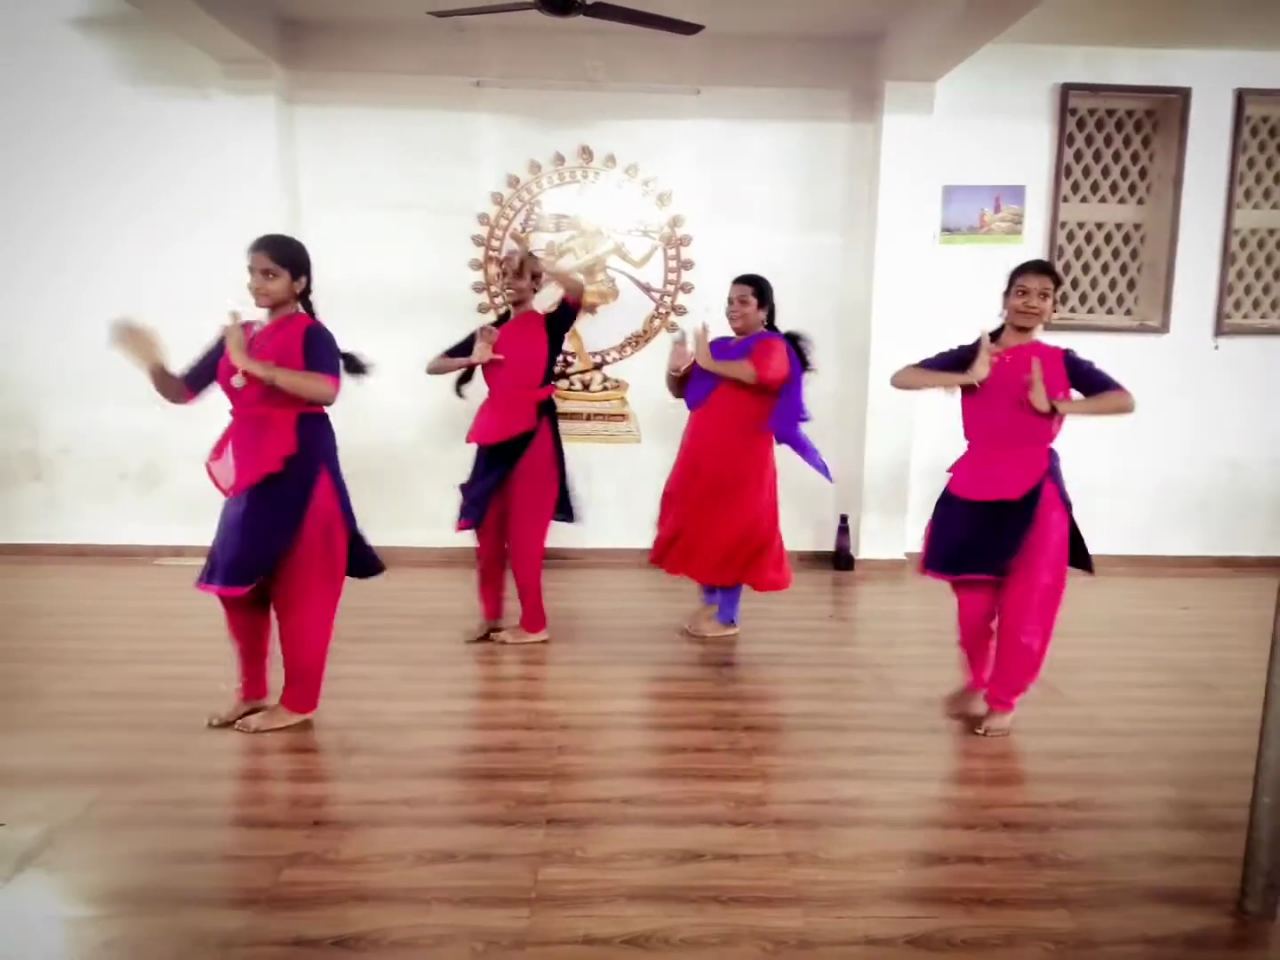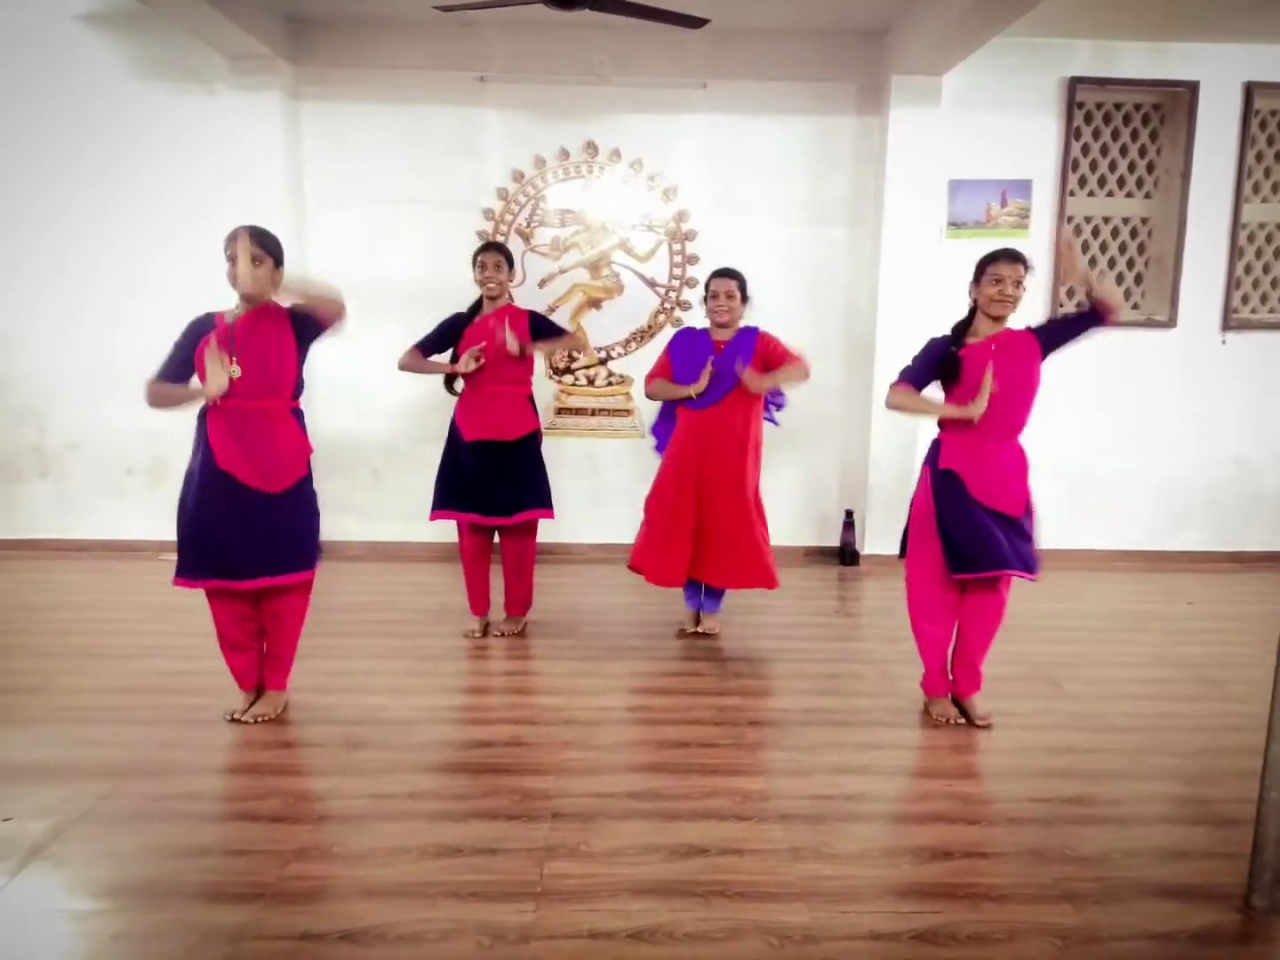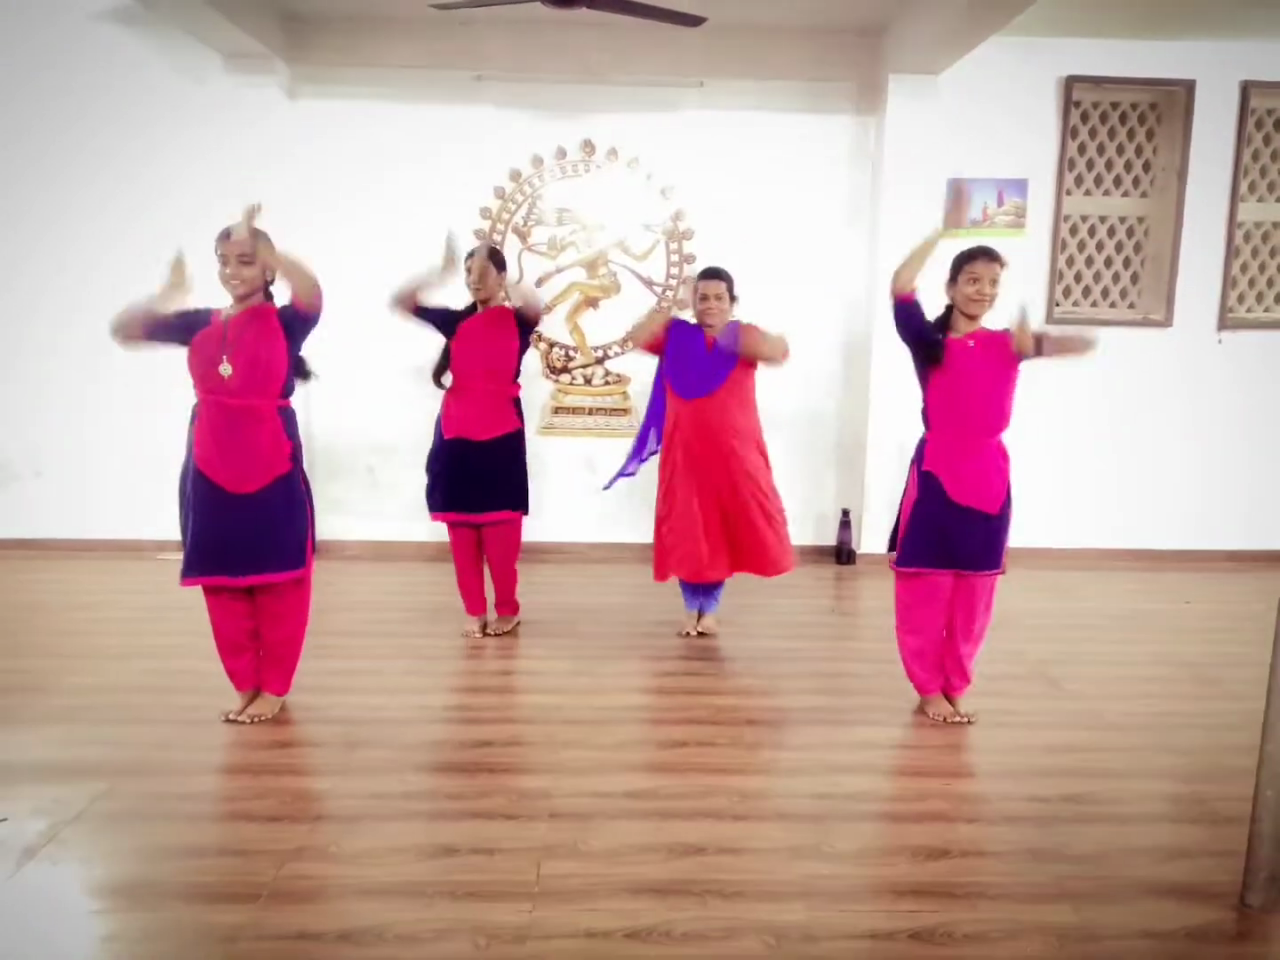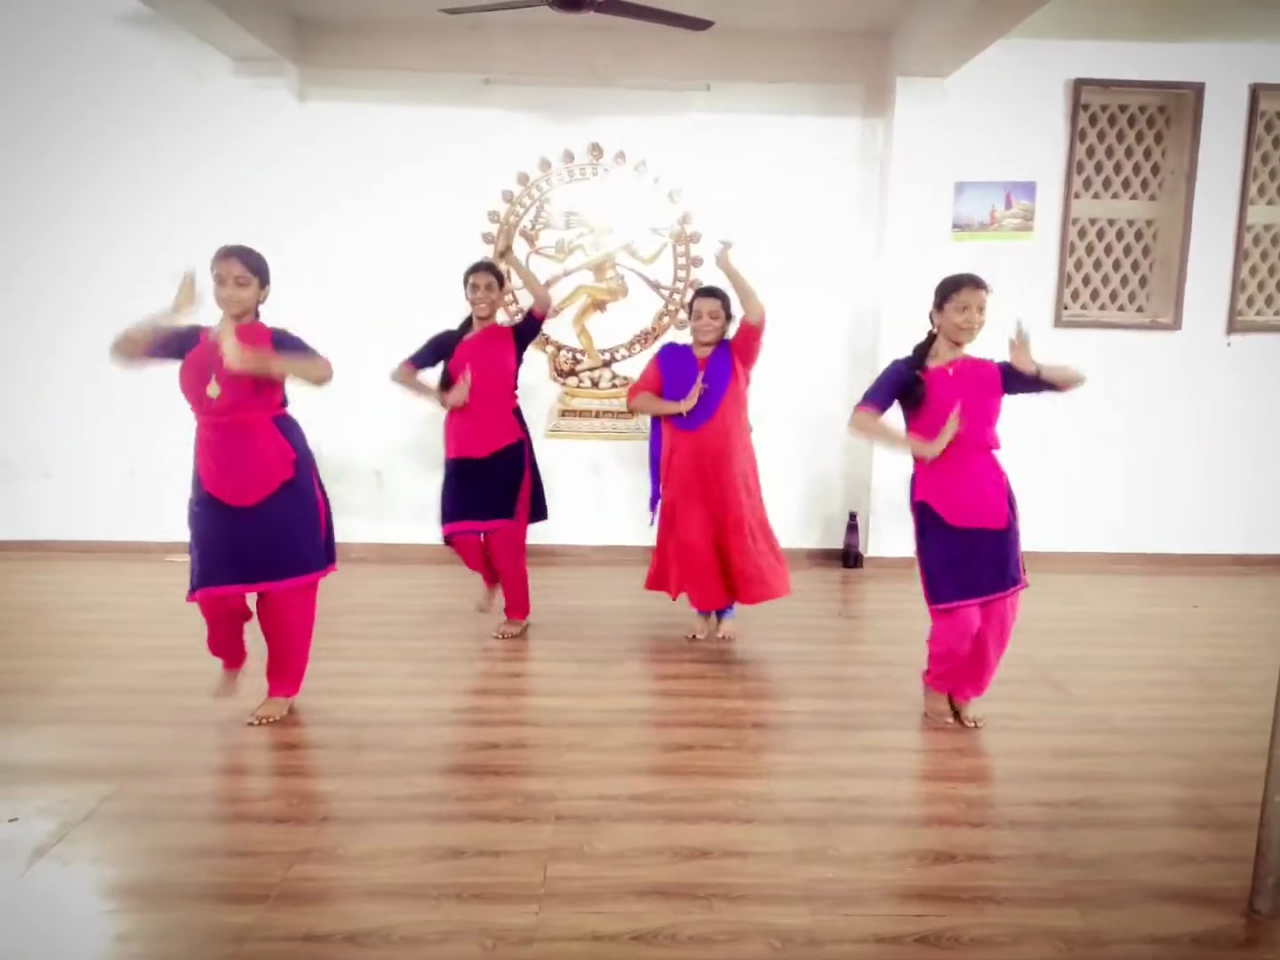
dt=0.4s
person 1, frame 1
left shoulder: (311, 334)
right shoulder: (236, 337)
left elbow: (326, 389)
right elbow: (181, 392)
left wrist: (252, 365)
right wrist: (151, 361)
left hip: (302, 474)
right hip: (251, 477)
left knee: (302, 590)
right knee: (239, 588)
left ankle: (296, 702)
right ankle: (252, 691)
person 1, frame 2
left shoulder: (293, 323)
right shoulder: (204, 329)
left elbow: (334, 309)
right elbow: (155, 393)
left wrist: (263, 265)
right wrist: (202, 388)
left hip: (280, 469)
right hip: (218, 470)
left knee: (281, 580)
right knee: (227, 583)
left ankle: (274, 686)
right ankle: (248, 686)
person 1, frame 3
left shoulder: (282, 323)
right shoulder: (199, 326)
left elbow: (312, 295)
right elbow: (123, 330)
left wrist: (260, 245)
right wrist: (166, 303)
left hip: (271, 468)
right hip: (209, 468)
left knee: (276, 581)
right knee: (222, 584)
left ankle: (274, 689)
right ankle: (245, 687)
person 1, frame 4
left shoulder: (272, 342)
right shoulder: (192, 340)
left elbow: (322, 371)
right elbow: (123, 349)
left wrist: (254, 360)
right wrist: (171, 316)
left hip: (280, 480)
right hip: (216, 485)
left knee: (285, 592)
right knee: (218, 595)
left ankle: (283, 689)
right ankle: (232, 658)
person 2, frame 1
left shoulder: (1062, 361)
right shoulder: (971, 355)
left elbow: (1122, 400)
right elbow: (902, 378)
left wrist: (1057, 408)
right wrist: (968, 378)
left hip: (1037, 488)
right hip: (975, 486)
left knee: (1028, 605)
right knee: (974, 597)
left ankle: (1004, 700)
right ankle: (977, 682)
person 2, frame 2
left shoulder: (1032, 343)
right shoulder: (946, 348)
left elbow: (1108, 309)
right elbow: (895, 396)
left wrist: (1081, 277)
right wrist: (962, 409)
left hip: (1006, 479)
right hip: (951, 477)
left knee: (991, 592)
right knee: (938, 592)
left ankle: (966, 687)
right ankle: (936, 691)
person 2, frame 3
left shoulder: (1003, 345)
right shoulder: (927, 341)
left elbow: (1082, 342)
right elbow: (901, 289)
left wrist: (1033, 344)
right wrist: (941, 234)
left hip: (989, 480)
right hip: (936, 475)
left knee: (975, 592)
right knee: (928, 590)
left ankle: (954, 689)
right ankle: (928, 691)
person 2, frame 4
left shoulder: (994, 374)
right shoulder: (908, 373)
left elbow: (1073, 379)
right elbow: (862, 419)
left wrist: (1031, 367)
right wrist: (923, 448)
left hip: (992, 498)
right hip: (937, 502)
left knee: (996, 612)
right knee: (961, 614)
left ankle: (965, 693)
right ankle: (936, 686)
person 3, frame 1
left shoulder: (548, 325)
right shoulder: (490, 332)
left elbow: (576, 291)
right elbow: (434, 365)
left wrist: (537, 267)
right wrist: (472, 360)
left hip: (534, 433)
right hip: (496, 435)
left knee: (522, 531)
right knee: (489, 529)
left ankle: (533, 624)
right ankle: (491, 615)
person 3, frame 2
left shoulder: (530, 321)
right shoulder: (460, 323)
left elbow: (574, 341)
right elbow: (408, 360)
left wrist: (525, 349)
right wrist: (453, 369)
left hip: (518, 431)
right hip: (470, 433)
left knee: (518, 526)
right knee: (470, 524)
left ankle: (517, 611)
right ankle: (479, 612)
person 3, frame 3
left shoulder: (511, 322)
right shoulder: (456, 321)
left elbow: (535, 310)
right elbow: (401, 302)
right wrist: (441, 274)
left hip: (500, 431)
right hip: (455, 432)
left knee: (500, 522)
right knee: (460, 525)
left ankle: (507, 611)
right ankle: (474, 613)
person 3, frame 4
left shoulder: (514, 338)
right shoulder: (448, 341)
left elbow: (543, 303)
right elbow: (401, 374)
left wrist: (510, 260)
right wrist: (442, 397)
left hip: (506, 446)
right hip: (462, 449)
left knee: (505, 534)
right knee: (460, 531)
left ankle: (517, 613)
right ankle: (489, 579)
person 4, frame 1
left shoulder: (771, 345)
right shoulder: (718, 346)
left elbow: (762, 372)
right elbow: (678, 390)
left wrist: (708, 363)
right wrist: (676, 368)
left hip: (741, 459)
right hip: (702, 456)
left knee: (728, 532)
right knee: (698, 528)
left ankle: (727, 618)
right ankle: (711, 605)
person 4, frame 2
left shoulder: (759, 344)
right shoulder: (684, 341)
left elbow: (800, 368)
right elbow: (652, 384)
left wrist: (762, 383)
right wrist: (688, 390)
left hip: (735, 455)
right hip: (686, 453)
left knee: (725, 529)
right knee: (680, 525)
left ankle: (712, 610)
right ankle: (691, 606)
person 4, frame 3
left shoulder: (741, 339)
right shoulder: (677, 337)
left elbow: (779, 351)
right elbow: (643, 337)
left wrist: (739, 335)
right wrist: (665, 311)
left hip: (732, 452)
right hip: (684, 450)
left knee: (726, 530)
right knee: (687, 532)
left ankle: (710, 609)
right ankle: (691, 610)
person 4, frame 4
left shoulder: (738, 357)
right shoulder: (669, 358)
left elbow: (757, 316)
right elbow: (636, 398)
left wrist: (728, 268)
right wrist: (678, 406)
left hip: (729, 468)
right hip: (684, 470)
left knee: (733, 540)
right knee: (691, 543)
left ankle: (726, 613)
right ankle: (702, 611)
